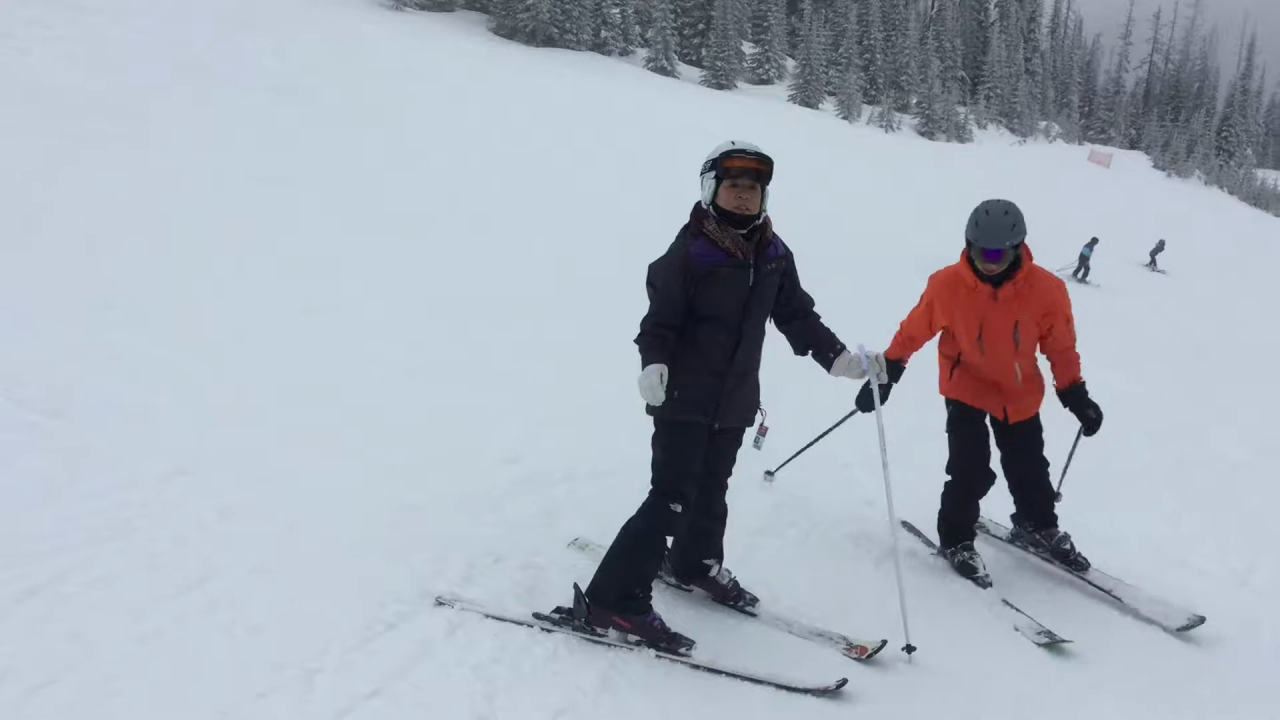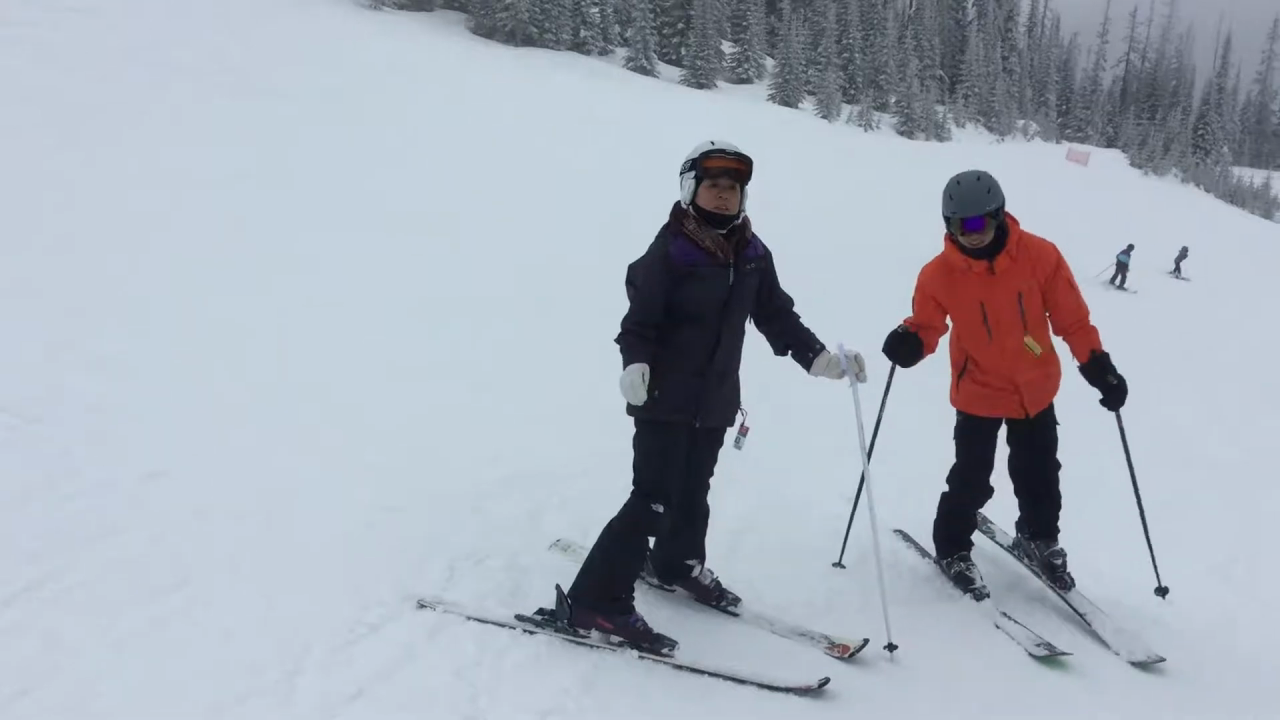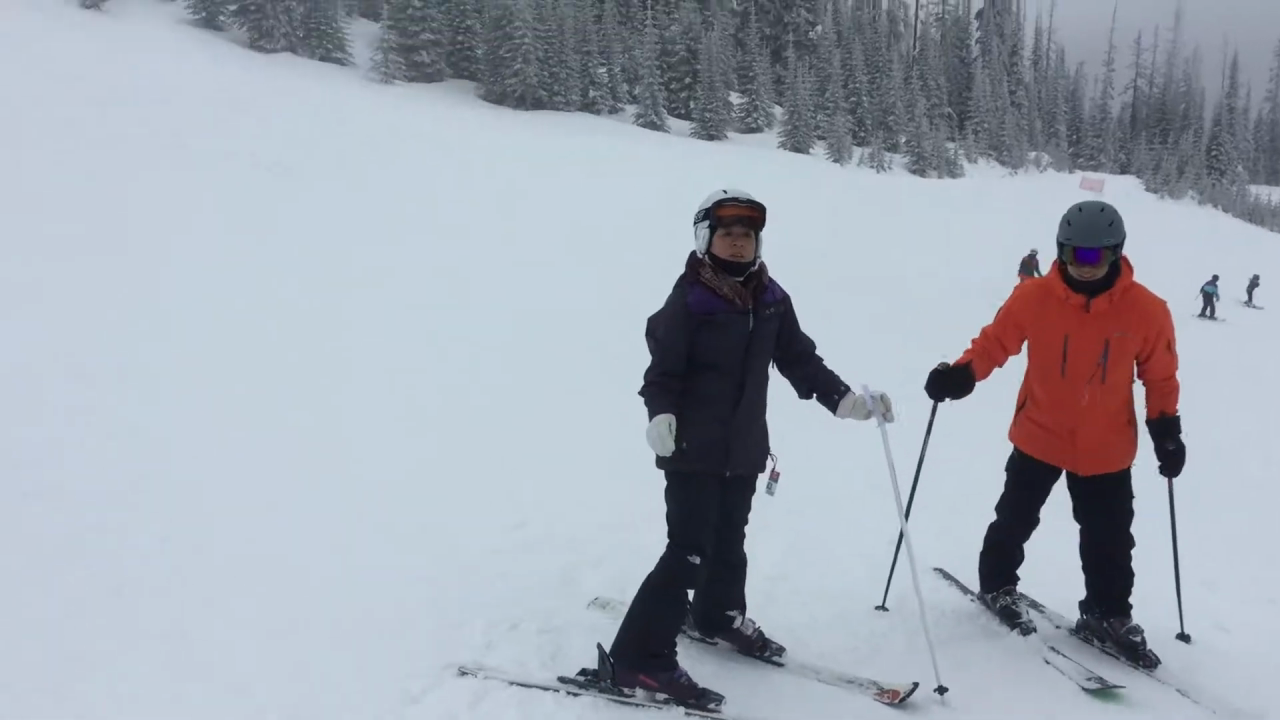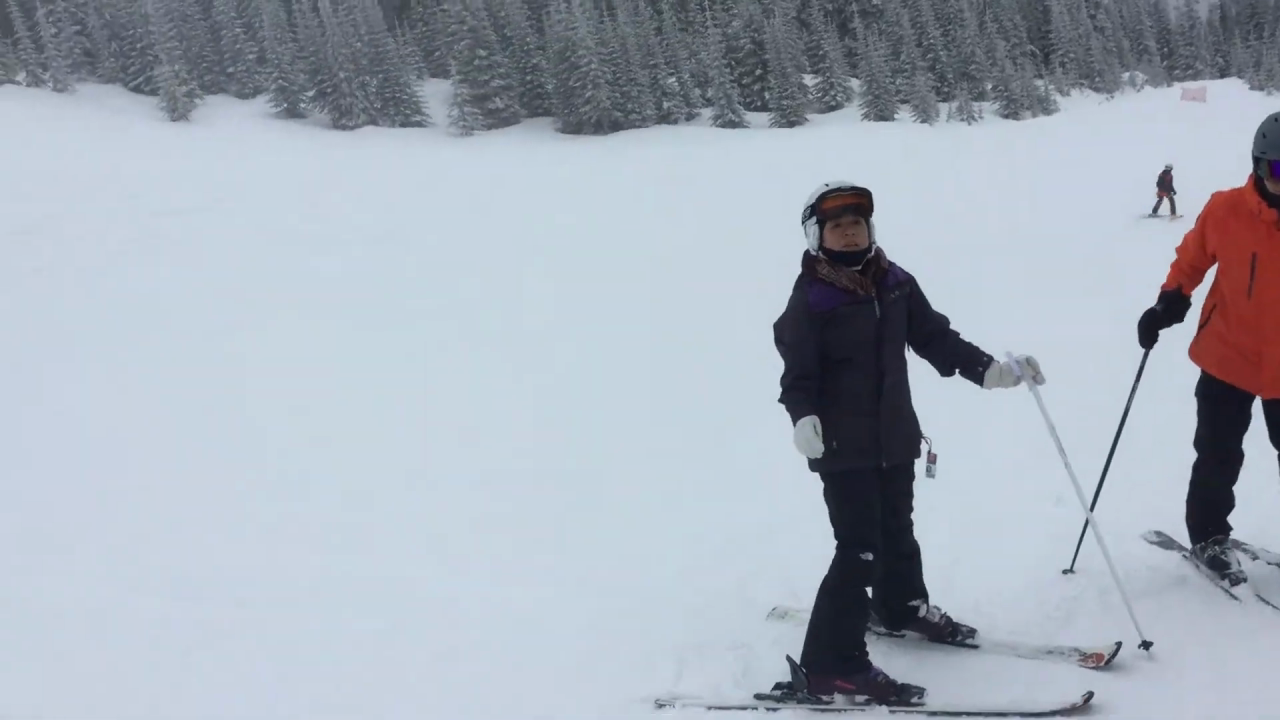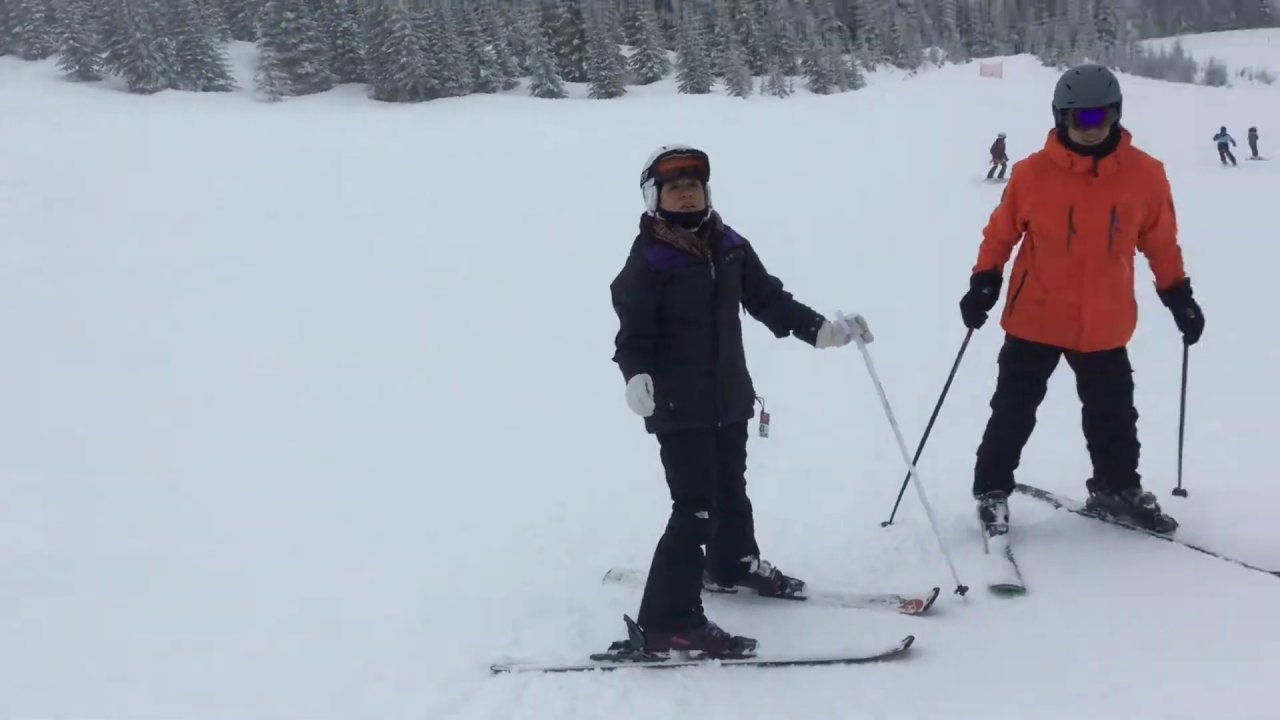
dt=0.4s
person 1, frame 1
left shoulder: (774, 255)
right shoulder: (690, 251)
left elbow: (798, 316)
right elbow: (660, 318)
left wrist: (841, 358)
right wrist: (654, 364)
left hip: (734, 401)
right hip: (683, 397)
left knee: (711, 490)
right knee: (672, 499)
left ankle: (697, 563)
right ankle: (614, 600)
person 1, frame 2
left shoulder: (753, 256)
right shoulder: (669, 251)
left elbow: (777, 316)
right elbow: (639, 318)
left wrist: (820, 358)
right wrist: (635, 363)
left hip: (715, 400)
right hip: (664, 398)
left knee: (693, 491)
right knee: (653, 499)
left ankle: (678, 563)
right ankle: (598, 600)
person 1, frame 3
left shoulder: (771, 300)
right shoulder: (688, 300)
left elbow: (800, 359)
right elbow: (663, 369)
left wrist: (845, 399)
right wrist: (661, 414)
left hip: (743, 447)
right hip: (692, 447)
left knee: (728, 541)
right knee: (689, 553)
left ankle: (720, 614)
right ankle: (640, 658)
person 1, frame 4
left shoulder: (894, 283)
right shoulder: (809, 299)
left elbow: (936, 337)
right elbow: (798, 372)
left wrist: (990, 369)
right wrist: (804, 417)
left hip: (895, 435)
right hip: (843, 443)
left knee: (897, 532)
right knee: (860, 550)
left ankle: (902, 606)
right ankle: (832, 663)
person 1, frame 5
left shoulder: (730, 247)
right shoulder: (648, 259)
left elbow: (769, 299)
right elbow: (633, 331)
left wrist: (821, 329)
right wrist: (637, 375)
left hip: (730, 396)
right hip: (678, 404)
left knee: (730, 489)
right knee: (695, 508)
left ankle: (736, 562)
right ankle: (668, 620)
person 2, frame 1
left shoulder: (1045, 289)
right shoulder: (947, 283)
left elbow: (1059, 343)
right elbow: (917, 328)
left wrist: (1074, 392)
right wrist: (889, 370)
left hip: (1018, 394)
right hip: (966, 387)
left knee: (1028, 469)
right knee: (970, 470)
left ankle: (1038, 527)
right ankle: (956, 541)
person 2, frame 2
left shoulder: (1041, 257)
right shoulder: (939, 274)
left elbow: (1070, 316)
right elbow: (926, 326)
left wrist: (1098, 366)
right wrist: (909, 343)
left hip: (1035, 388)
right hip: (978, 392)
left knee: (1039, 471)
right knee: (971, 480)
left ankle: (1039, 538)
right ankle: (952, 550)
person 2, frame 3
left shoulder: (1147, 310)
right shoulder: (1033, 297)
left elbow: (1160, 375)
right elbow: (994, 343)
left wrist: (1165, 428)
right wrist: (960, 375)
left hip: (1106, 447)
right hip: (1039, 436)
left knee: (1110, 538)
right knee: (1015, 519)
left ankle: (1108, 613)
right ankle: (997, 586)
person 2, frame 4
right shoulder: (1226, 210)
right elbow: (1193, 257)
right wrist: (1171, 301)
right hip: (1227, 359)
right knee: (1218, 457)
right ankle: (1208, 535)
person 2, frame 5
left shoulder: (1144, 174)
right shoulder: (1032, 172)
left elbow: (1160, 241)
right elbow: (1001, 231)
left wrist: (1178, 294)
right wrist: (984, 280)
left hip: (1104, 324)
right hip: (1034, 320)
left knee: (1112, 413)
right knee: (1012, 411)
left ankle: (1117, 486)
right ankle: (991, 491)
